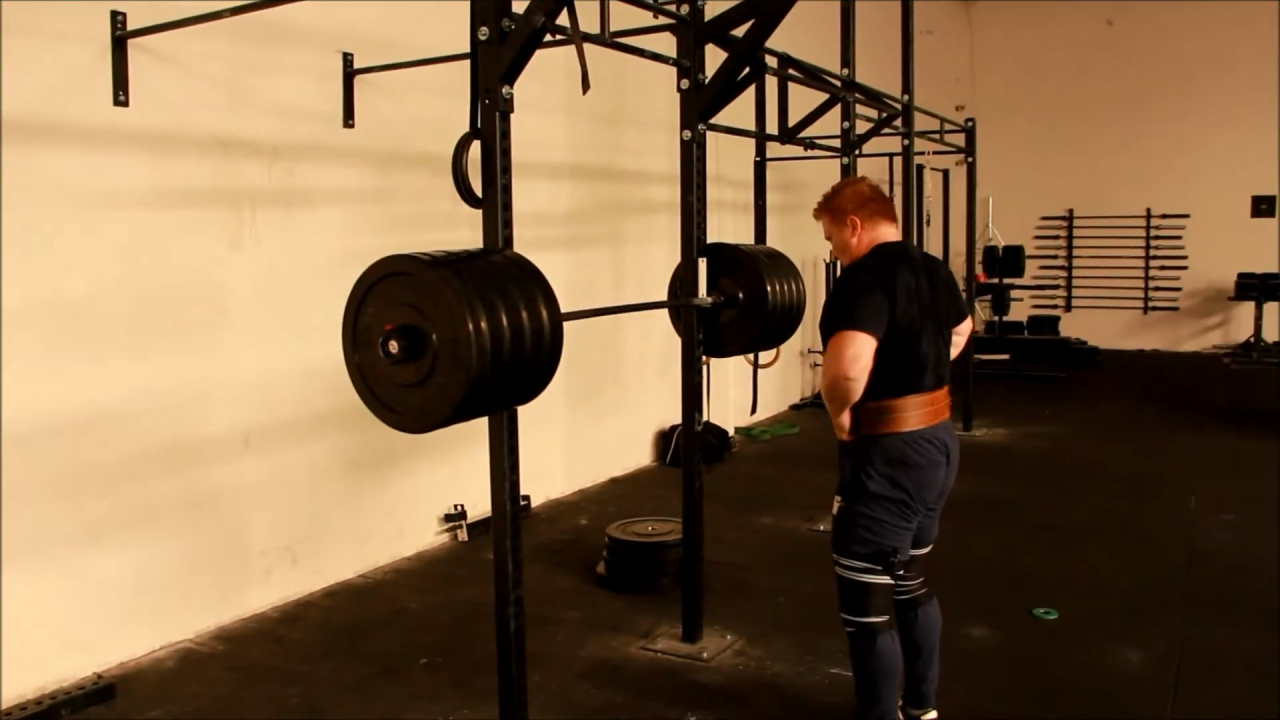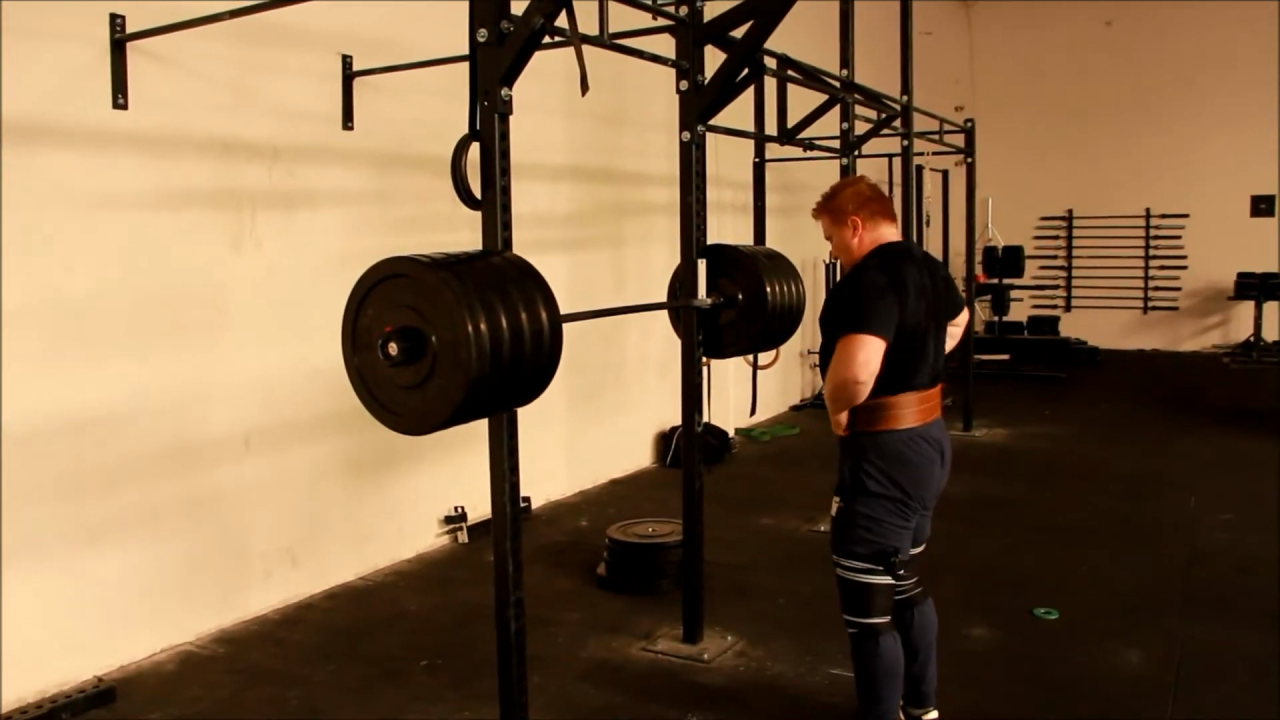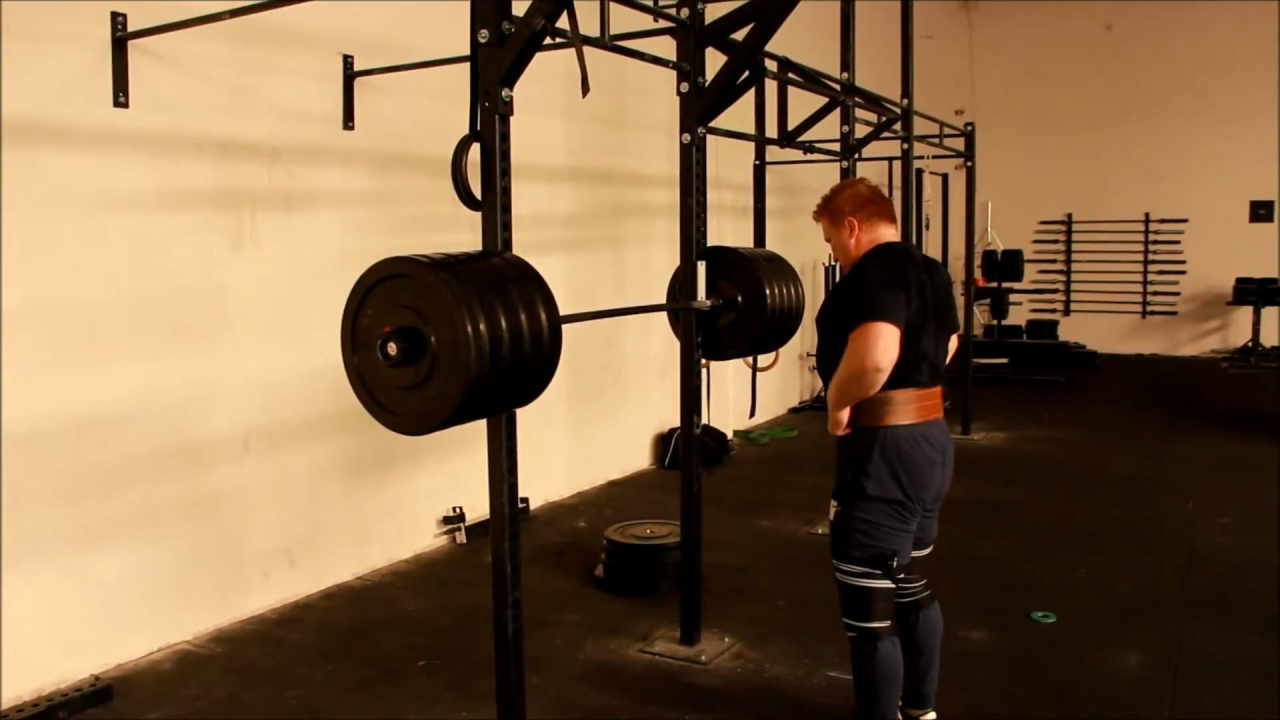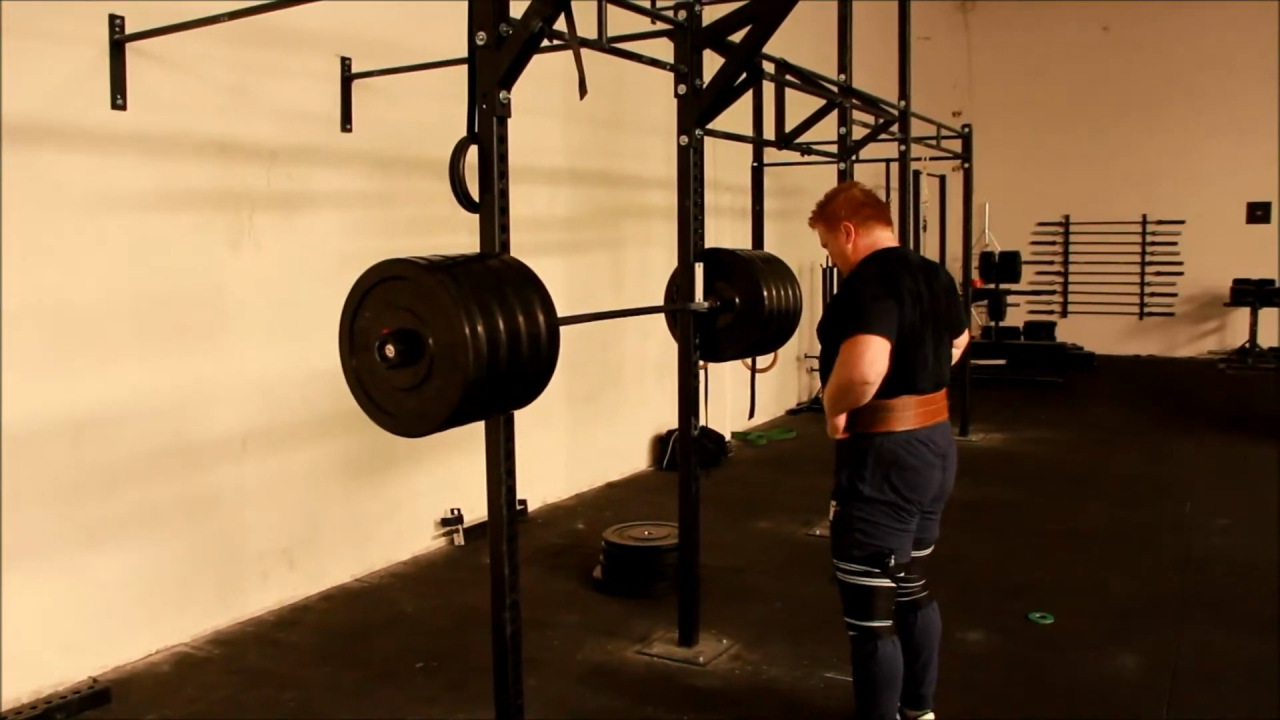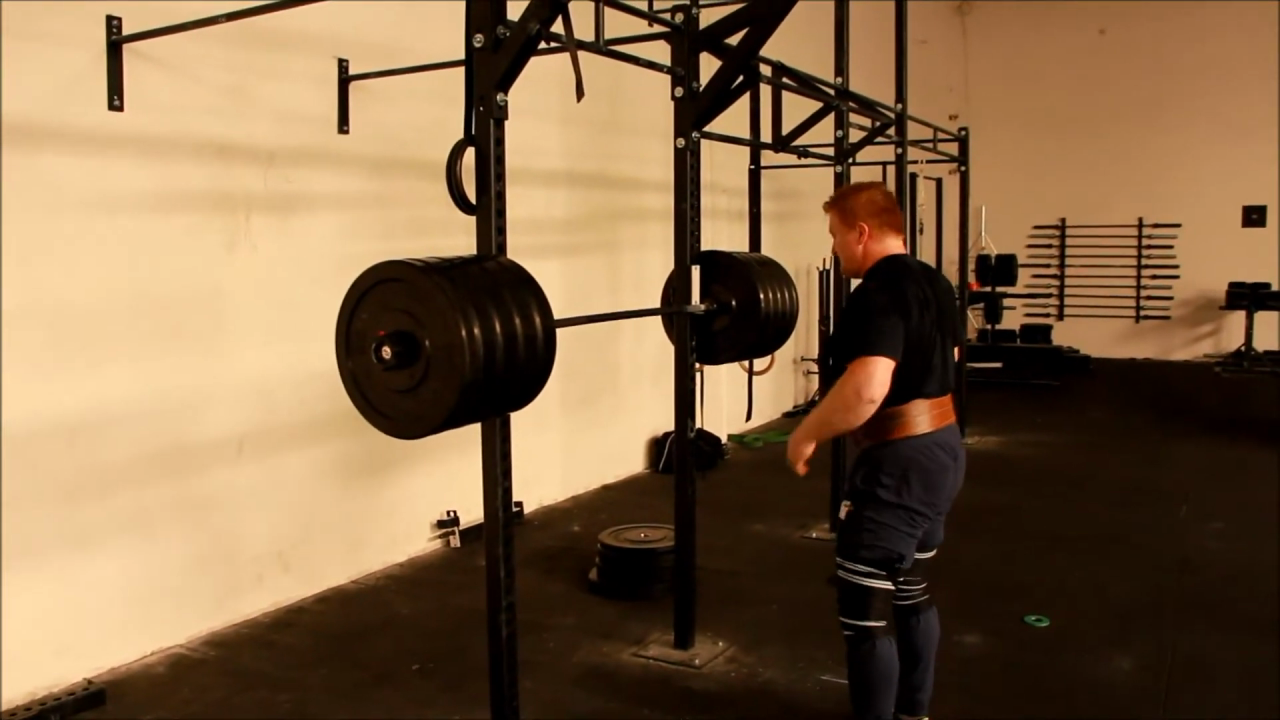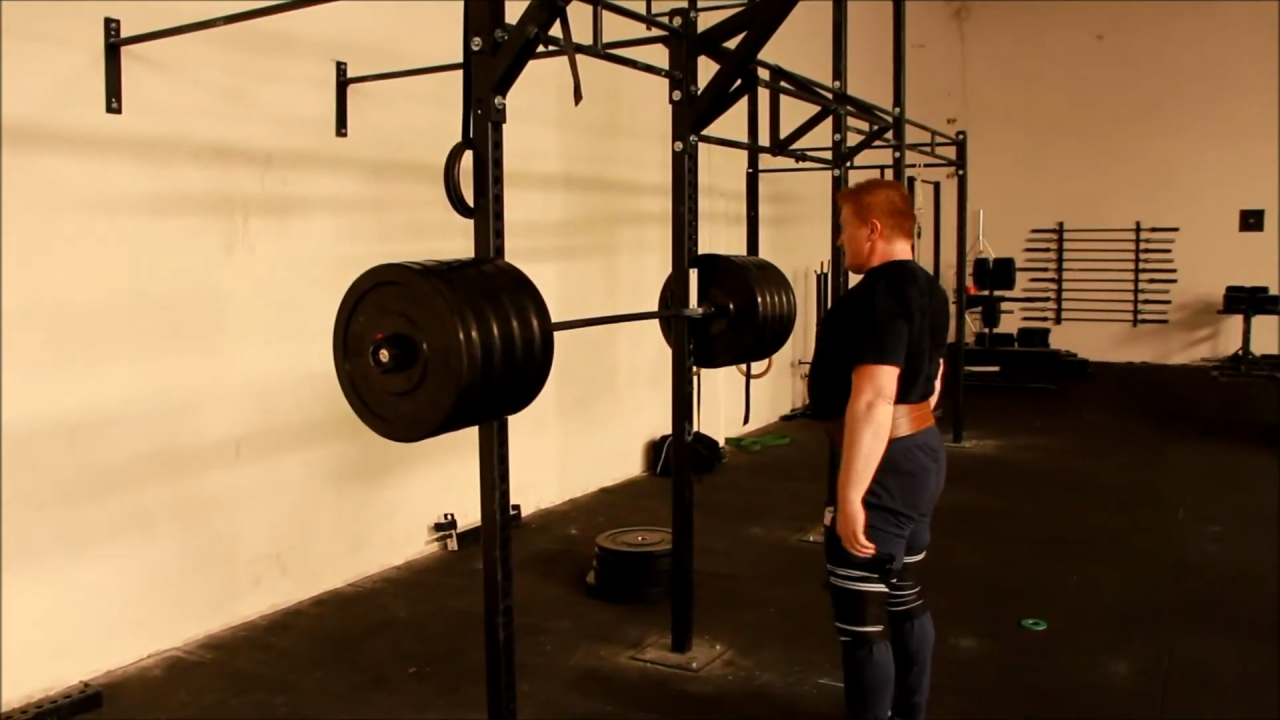
dt=0.4s
person 1, frame 1
left shoulder: (867, 277)
right shoulder: (932, 269)
left elbow: (845, 367)
right elbow: (960, 331)
left wrist: (838, 410)
left hip: (888, 456)
right hip: (936, 444)
left knee: (865, 605)
right knee: (909, 582)
person 1, frame 2
left shoulder: (872, 277)
right shoulder: (927, 267)
left elbow: (854, 370)
right elbow: (956, 321)
left wrist: (836, 407)
left hip: (884, 454)
right hip: (927, 442)
left knee: (867, 605)
right knee: (904, 582)
person 1, frame 3
left shoulder: (873, 274)
right shoulder: (930, 270)
left elbow: (873, 356)
left wrist: (838, 402)
left hip: (885, 453)
right hip: (930, 442)
left knee: (869, 610)
right knee: (912, 586)
person 1, frame 4
left shoulder: (869, 282)
right shoulder: (933, 275)
left elbow: (862, 370)
right elbow: (959, 338)
left wrist: (832, 406)
left hip: (886, 458)
right hip: (934, 446)
left knee: (869, 609)
right knee: (911, 586)
person 1, frame 5
left shoulder: (879, 293)
right shoulder: (932, 282)
left elbow: (865, 390)
left wrist: (805, 432)
left hip: (898, 464)
right hip: (941, 448)
left knee: (865, 611)
right knee: (911, 591)
person 1, frame 6
left shoulder: (878, 295)
right shoulder: (925, 288)
left elbow: (872, 400)
left wrist: (848, 496)
left hip: (882, 467)
right hip: (921, 452)
left knee: (861, 618)
right knee: (905, 595)
